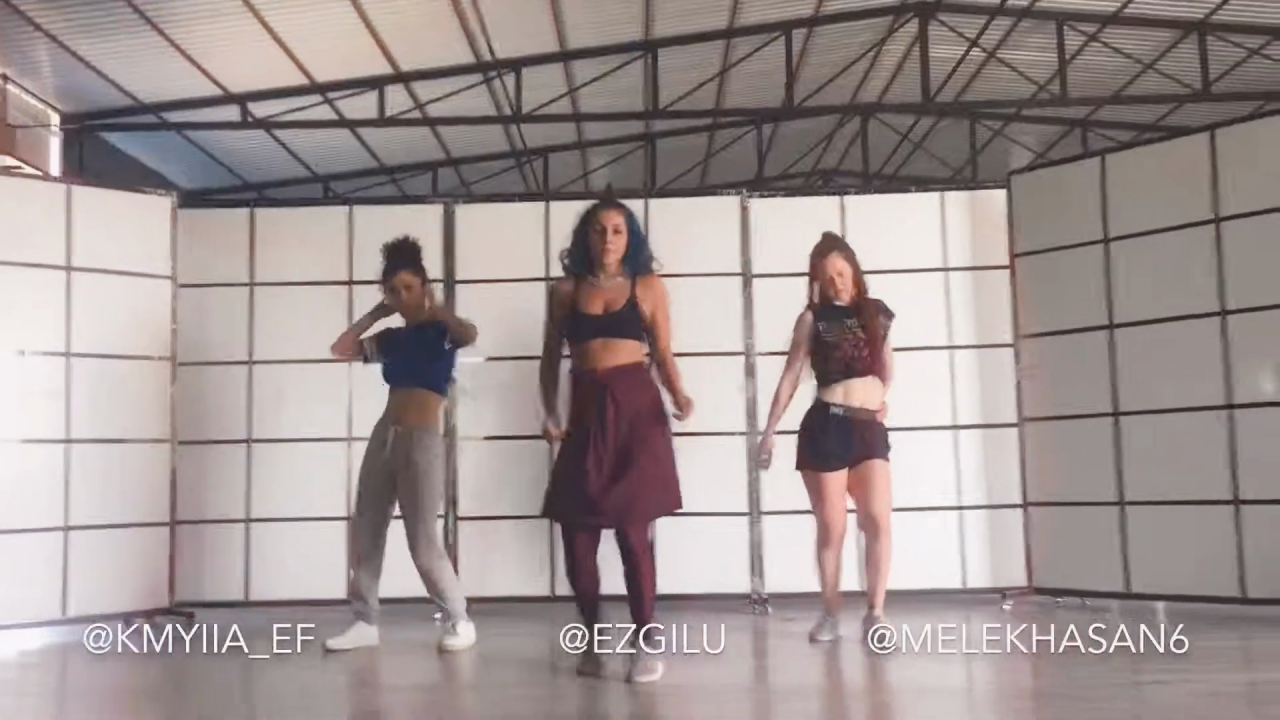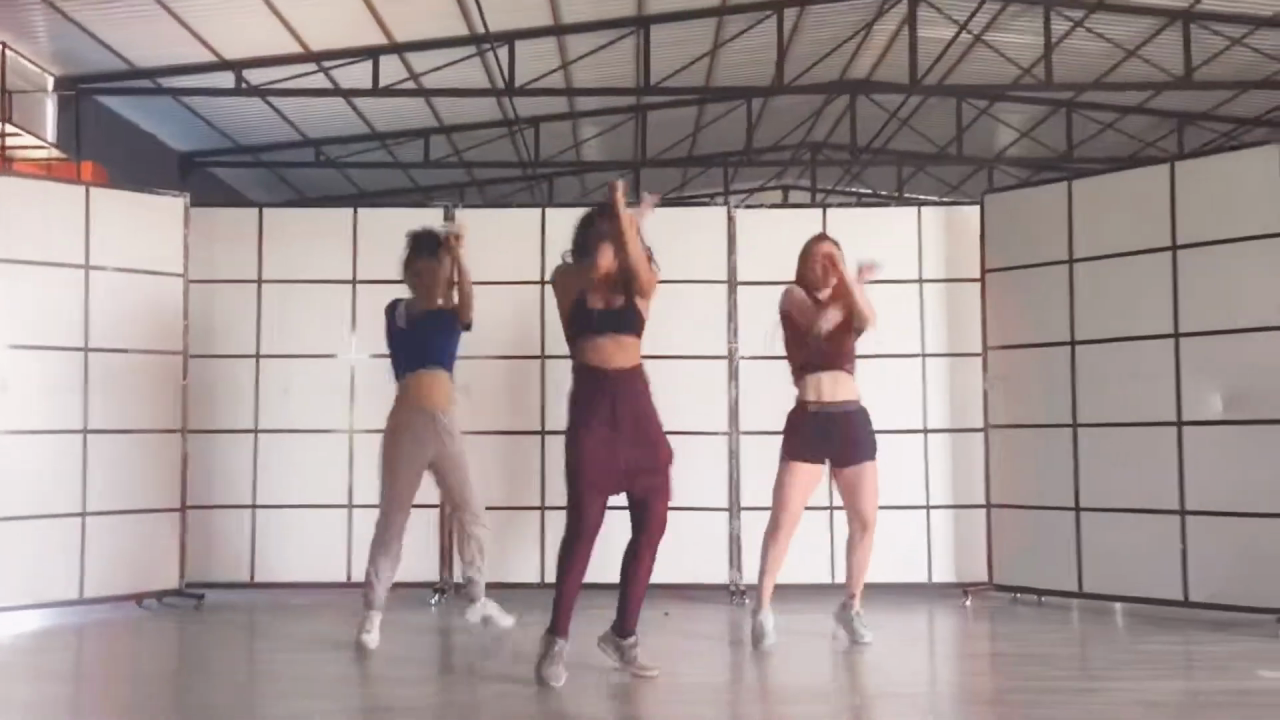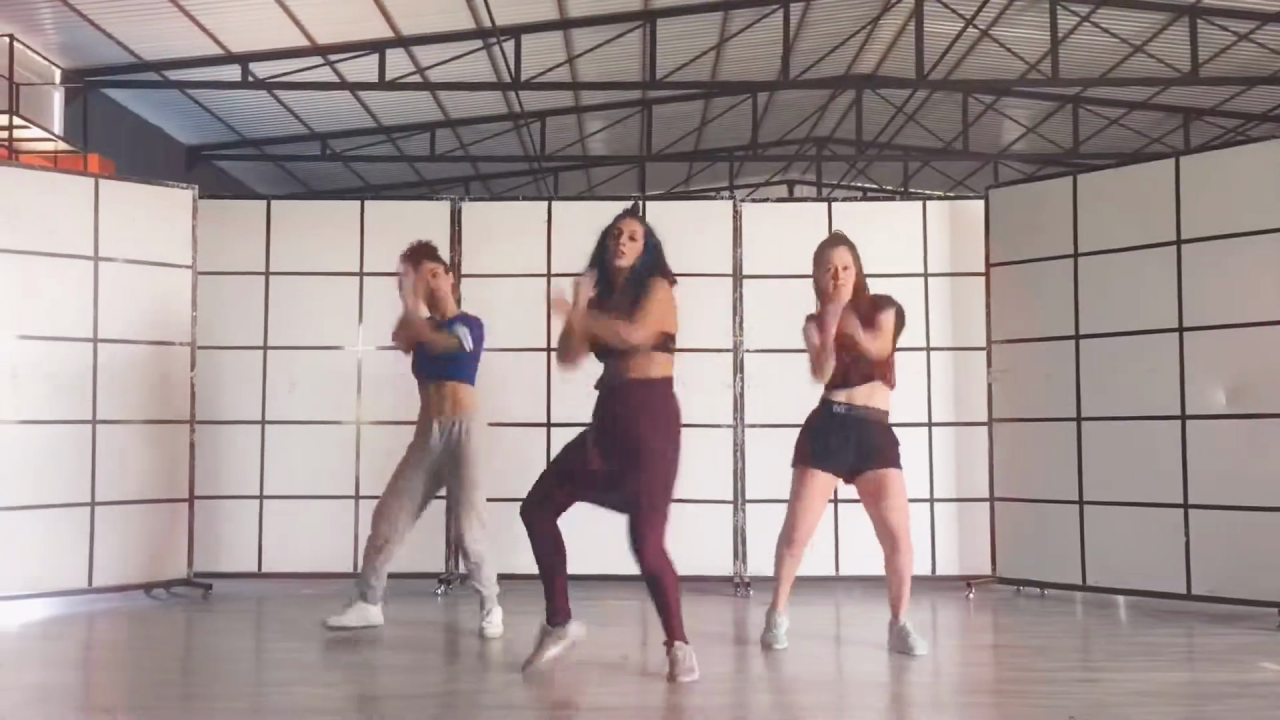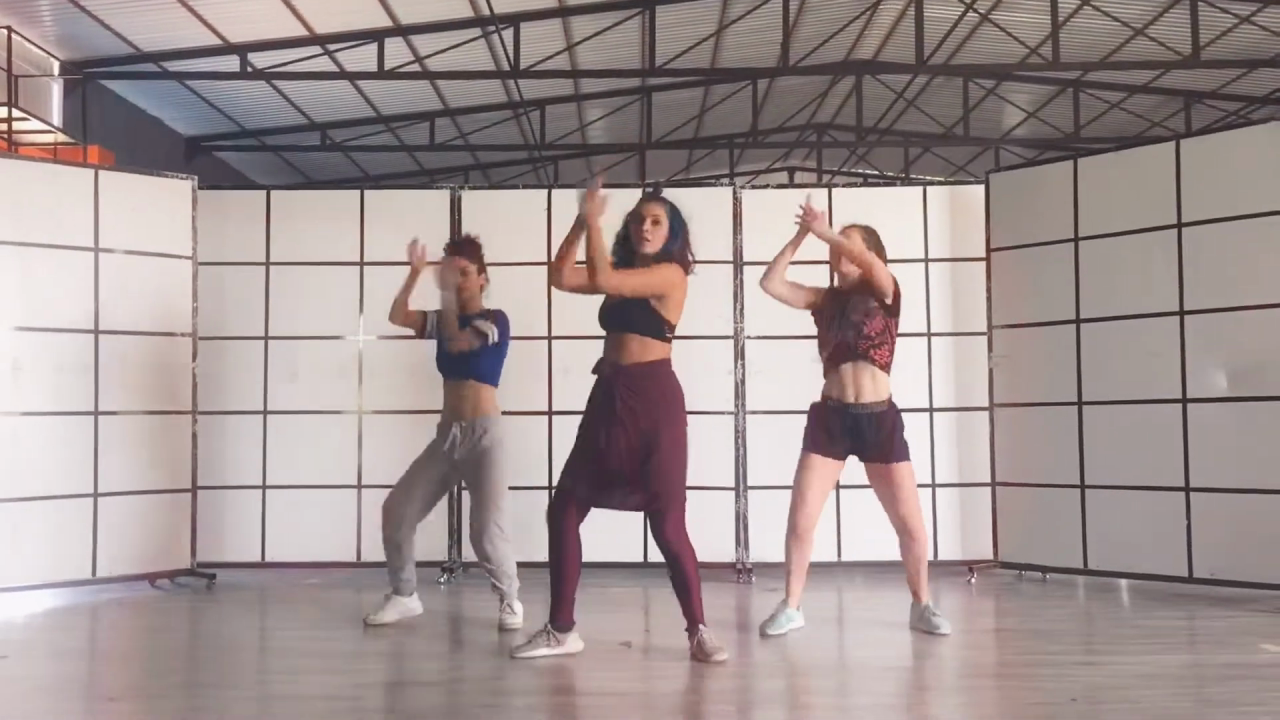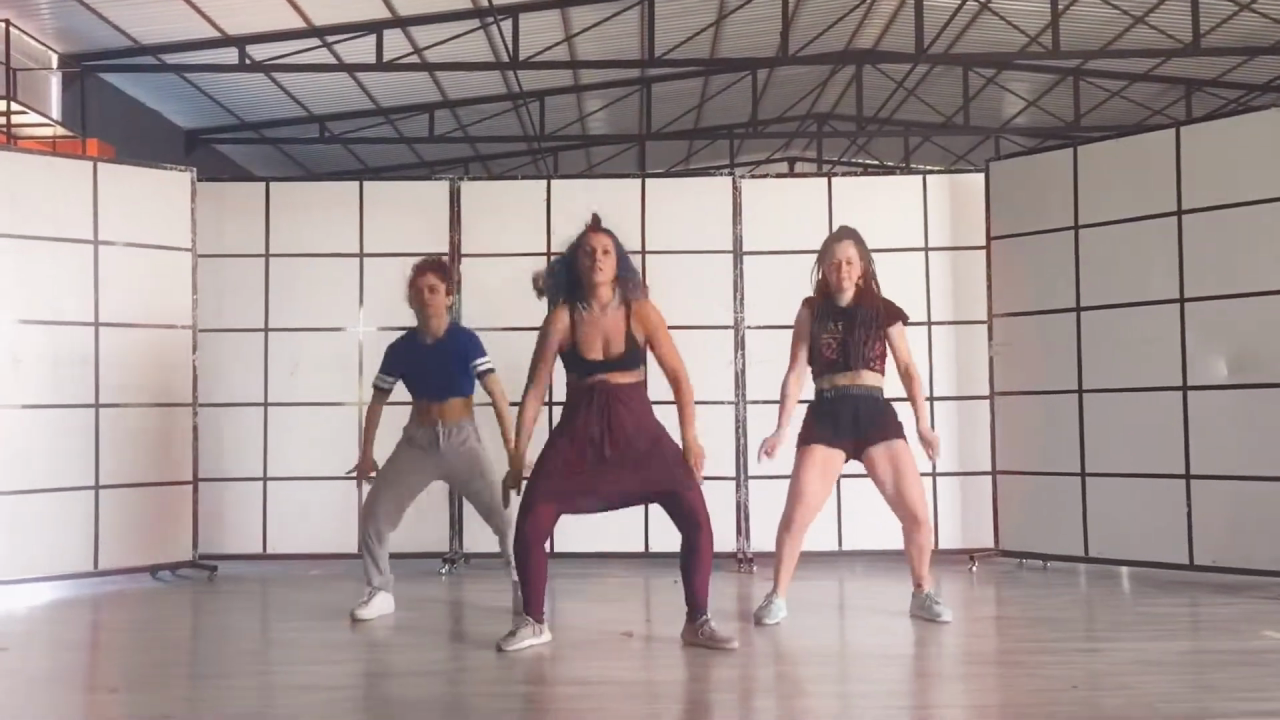
dt=1s
person 1, frame 1
left shoulder: (648, 286)
right shoulder: (565, 289)
left elbow: (662, 352)
right elbow: (551, 357)
left wrist: (677, 395)
right wrist: (550, 412)
left hip: (637, 407)
right hip: (586, 410)
left knee: (632, 528)
right knee: (576, 532)
left ankle: (645, 644)
right ankle: (592, 635)
person 1, frame 2
left shoulder: (635, 286)
right shoulder: (568, 278)
left elbow: (642, 277)
right elbow: (597, 267)
left wrist: (628, 224)
right wrist: (613, 223)
left hip: (636, 405)
right hip: (592, 404)
left knee: (652, 519)
right knee: (584, 519)
left ankle: (623, 636)
right ankle: (556, 640)
person 1, frame 3
left shoulder: (658, 289)
right shoulder: (596, 300)
left elbow: (639, 336)
right elbow: (567, 359)
left wrist: (581, 318)
right wrist: (576, 317)
left hip: (651, 418)
right hip: (607, 421)
left knee: (646, 542)
right knee: (538, 511)
left ankle: (679, 643)
right ankle: (559, 624)
person 1, frame 4
left shoulder: (671, 275)
right shoulder: (622, 273)
left elbow: (604, 278)
right elbow: (562, 277)
left wrist: (596, 222)
right wrist: (582, 222)
left hip: (653, 404)
right hip: (606, 406)
left knee: (667, 527)
right knee: (564, 513)
left ankle: (699, 631)
right ankle: (562, 629)
person 1, frame 5
left shoulder: (641, 310)
right shoulder: (560, 317)
left elbow: (676, 372)
right elbow: (536, 386)
left wrist: (690, 434)
right wrist: (518, 456)
left hip: (637, 425)
right hip: (579, 426)
left knee: (696, 519)
right knee: (530, 525)
left ankle: (697, 622)
right ankle: (533, 622)
person 2, frame 1
left shoulder: (876, 313)
right shoulder: (812, 317)
right elbow: (790, 376)
left wrist: (883, 398)
right wrist: (769, 432)
left hip: (869, 428)
right hip: (825, 426)
left knee: (878, 522)
right knee: (832, 528)
left ankle: (875, 615)
right ankle: (831, 612)
person 2, frame 2
left shoulder: (849, 309)
right shoulder: (794, 299)
left elbow: (867, 318)
right elbow: (820, 322)
left wrist: (851, 283)
right wrist: (849, 287)
left hip: (851, 420)
right hip: (807, 421)
left knee: (865, 520)
right knee: (783, 519)
left ankle: (850, 607)
right ankle: (762, 609)
person 2, frame 3
left shoulder: (885, 309)
right shoulder: (814, 322)
left elbow: (879, 349)
right elbow: (821, 374)
left wrist: (854, 328)
right wrist: (829, 327)
left hip: (875, 430)
right hip: (828, 427)
left knee: (897, 532)
right knee: (796, 530)
left ankle: (900, 623)
right ankle: (776, 614)
person 2, frame 4
left shoulder: (885, 293)
right shoulder: (824, 299)
left elbow: (872, 266)
right elbow: (769, 285)
left wrist: (827, 232)
right wrist: (799, 236)
left hip: (881, 419)
right hip: (831, 419)
left knee: (910, 522)
right knee: (801, 519)
left ankle: (921, 606)
right ankle: (789, 607)
person 2, frame 5
left shoulder: (883, 310)
right shoulder: (811, 310)
left elbow: (906, 365)
right elbow: (796, 371)
left wrist: (923, 424)
right wrist: (780, 429)
left hip: (875, 412)
right hip: (828, 414)
left knee: (916, 511)
right knee: (798, 512)
left ankle: (923, 594)
right ankle: (777, 596)
person 3, frame 1
left shoulder: (445, 330)
right shoulder: (390, 339)
left elbow: (470, 333)
right elbow: (341, 350)
left wrist: (437, 311)
right wrist: (374, 314)
left hip: (424, 440)
right hip: (384, 438)
left knee: (422, 539)
right knee: (364, 533)
left ankle: (460, 621)
right ankle: (363, 622)
person 3, frame 2
left shoulder: (451, 317)
right shoulder: (397, 311)
left elbow: (467, 305)
right elbow: (428, 296)
left wrist: (458, 255)
right wrist: (445, 251)
left hip: (443, 427)
right hip: (407, 426)
left knee: (470, 514)
right knee: (393, 521)
left ankle: (478, 601)
right ankle: (372, 615)
person 3, frame 3
left shoulder: (470, 325)
right shoulder: (416, 323)
left elbow: (439, 343)
right elbow: (402, 340)
left wrist: (414, 312)
right wrist: (413, 306)
left hip: (461, 432)
right hip: (426, 434)
left knee: (468, 527)
right knee: (388, 518)
left ankle: (490, 607)
right ankle: (367, 603)
person 3, frame 4
left shoulder: (495, 320)
right shoulder: (444, 317)
left elbow: (456, 343)
right elbow: (398, 317)
left wrist: (447, 297)
right wrist: (415, 272)
left hip: (484, 438)
right hip: (446, 437)
left knee: (487, 528)
right knee: (397, 509)
left ankle: (510, 600)
right ankle: (404, 595)
person 3, frame 5
left shoulder: (466, 341)
right shoulder: (400, 349)
left elbow: (496, 393)
right elbow: (378, 399)
left wrist: (511, 447)
right wrist: (366, 451)
left hip: (462, 440)
right hip: (417, 441)
left knee: (505, 516)
right knee: (374, 514)
right ankle: (380, 592)
